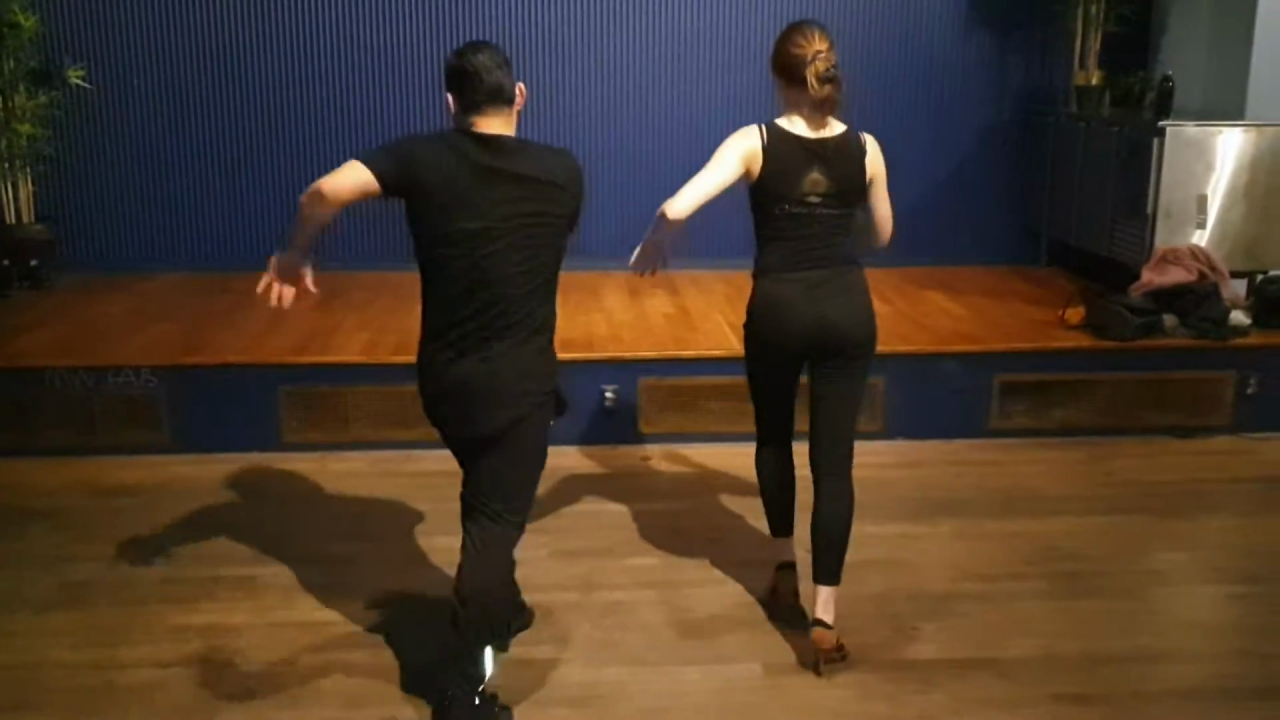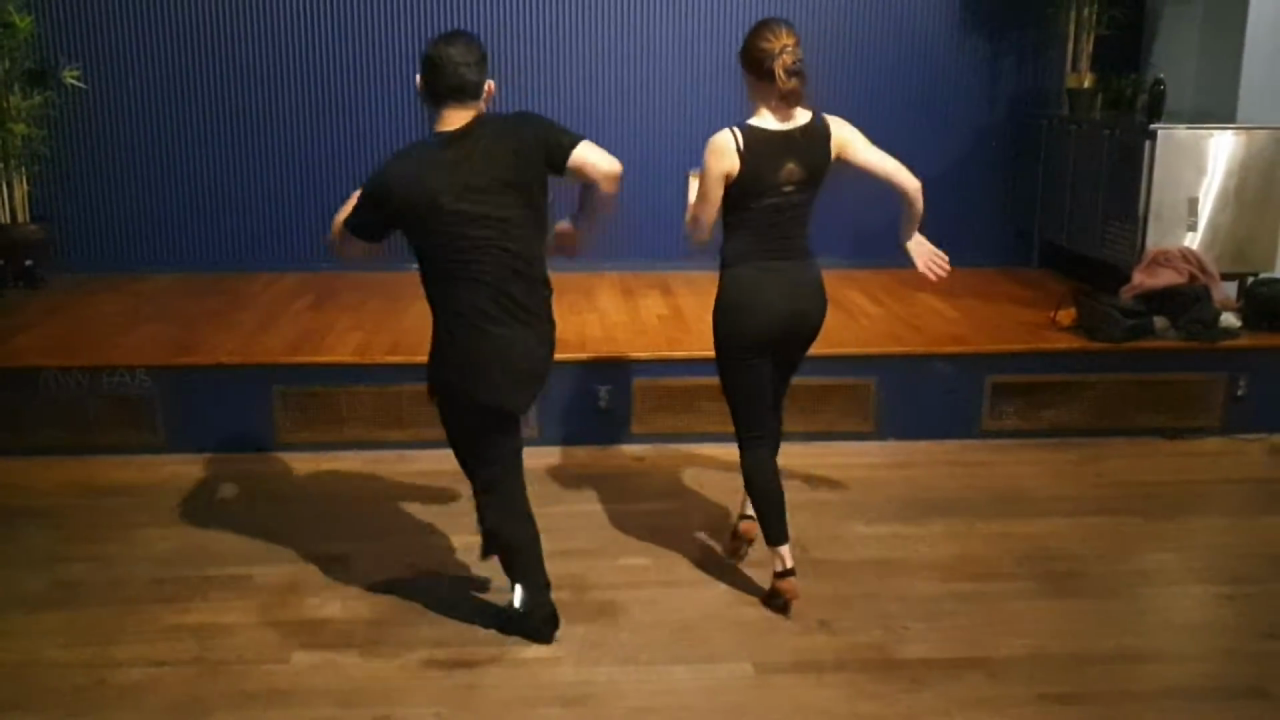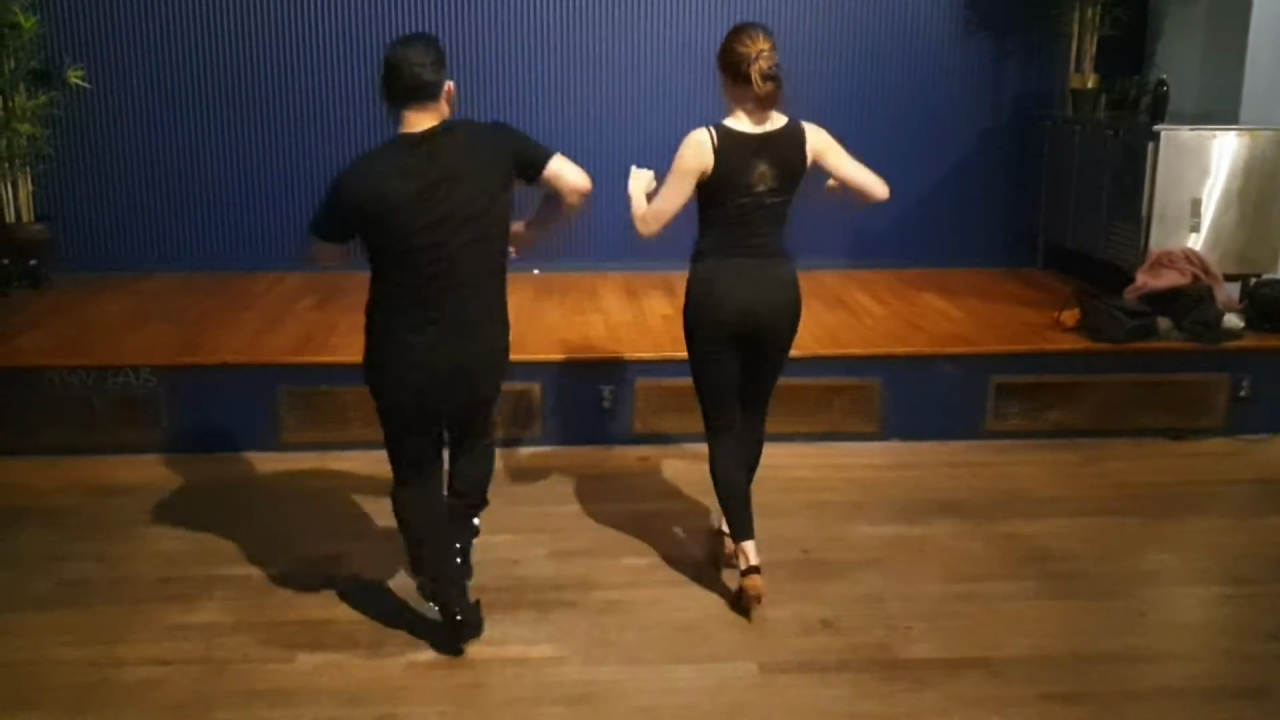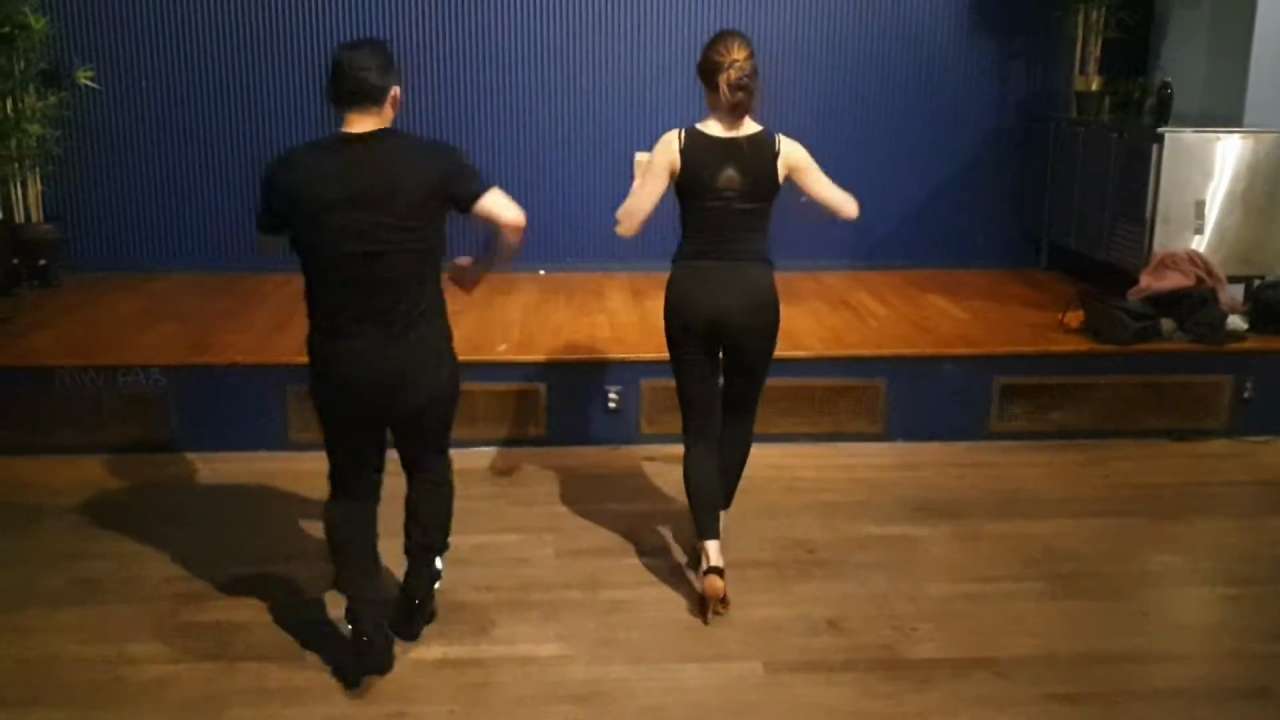
dt=0.5s
person 1, frame 1
left shoulder: (424, 158)
right shoulder: (562, 171)
left elbow: (327, 191)
left wrist: (291, 258)
left hip: (445, 376)
right hip: (520, 379)
left knee: (482, 491)
right knee: (497, 522)
left ankle: (494, 609)
person 1, frame 2
left shoulder: (402, 176)
right shoulder: (527, 134)
left elbow: (343, 238)
right elbow: (608, 171)
right wrist: (580, 225)
left hip: (468, 356)
right hip: (534, 342)
left knee: (493, 477)
right knee: (496, 453)
left ankle: (532, 607)
right ankle: (501, 543)
person 1, frame 3
left shoulder: (363, 177)
right shoulder: (492, 142)
left elbow: (322, 250)
right elbow: (577, 184)
right wrist: (527, 228)
left hip: (401, 361)
right hip: (480, 353)
left knee: (416, 477)
right knee: (472, 441)
left ankle: (451, 600)
right ankle: (459, 543)
person 1, frame 4
left shoulder: (290, 172)
right shoulder: (428, 159)
left elbow: (267, 237)
right elbow: (510, 222)
right wrist: (479, 264)
left hip: (340, 367)
right hip: (423, 362)
left knee: (352, 489)
right knee: (428, 468)
left ankle: (368, 633)
right ankle: (420, 588)
person 2, frame 1
left shoulder: (754, 142)
right shoulder: (864, 149)
left elbow: (677, 209)
right elbow: (880, 236)
left wrist: (649, 248)
left hip: (779, 308)
right hip: (847, 309)
left knee: (773, 436)
right knee: (833, 460)
left ankle: (783, 565)
right ankle: (824, 620)
person 2, frame 2
left shoulder: (728, 144)
right shoulder: (831, 132)
left elbow: (699, 233)
right elbow: (911, 186)
left wrist: (696, 190)
right wrist: (913, 237)
left hip: (747, 298)
right hip: (806, 293)
left knee: (753, 431)
right knee: (766, 414)
left ankle: (784, 572)
right ankle: (750, 520)
person 2, frame 3
left shoulder: (704, 143)
right shoulder: (806, 137)
left elbow: (648, 225)
right elbow: (879, 191)
left wrist: (637, 185)
right wrist: (835, 175)
left hip: (716, 295)
right hip: (777, 292)
left knee: (723, 426)
right knee: (751, 416)
left ankle: (749, 564)
right ankle: (732, 529)
person 2, frame 4
left shoulder: (675, 146)
right shoulder: (777, 149)
left elbow: (625, 227)
right elbow: (849, 210)
left wrist: (637, 185)
right wrist: (802, 178)
left hip: (690, 294)
right hip: (752, 297)
left knee: (699, 428)
right knee: (737, 418)
left ankle: (711, 561)
right ankle: (712, 525)
